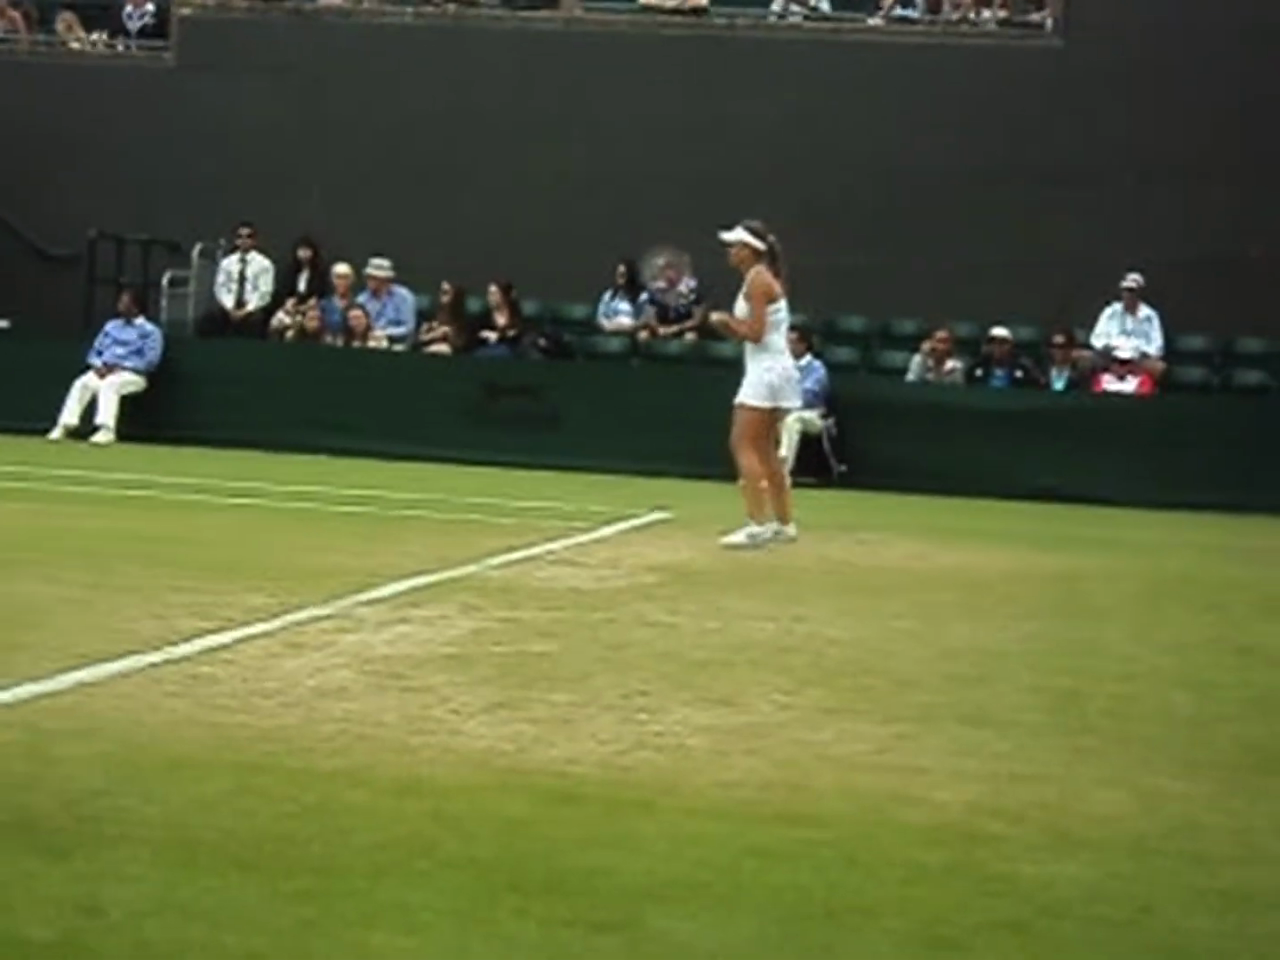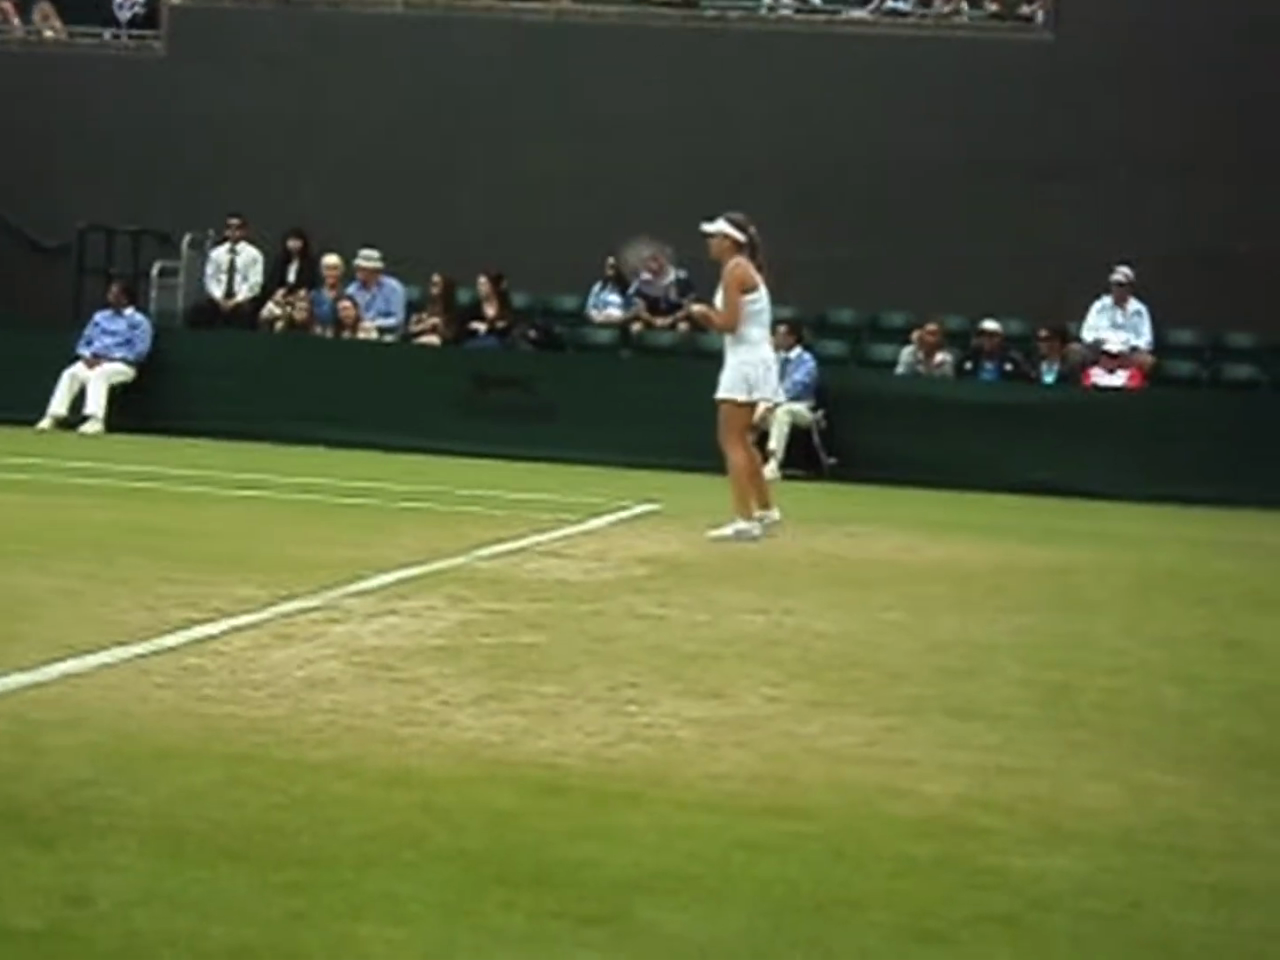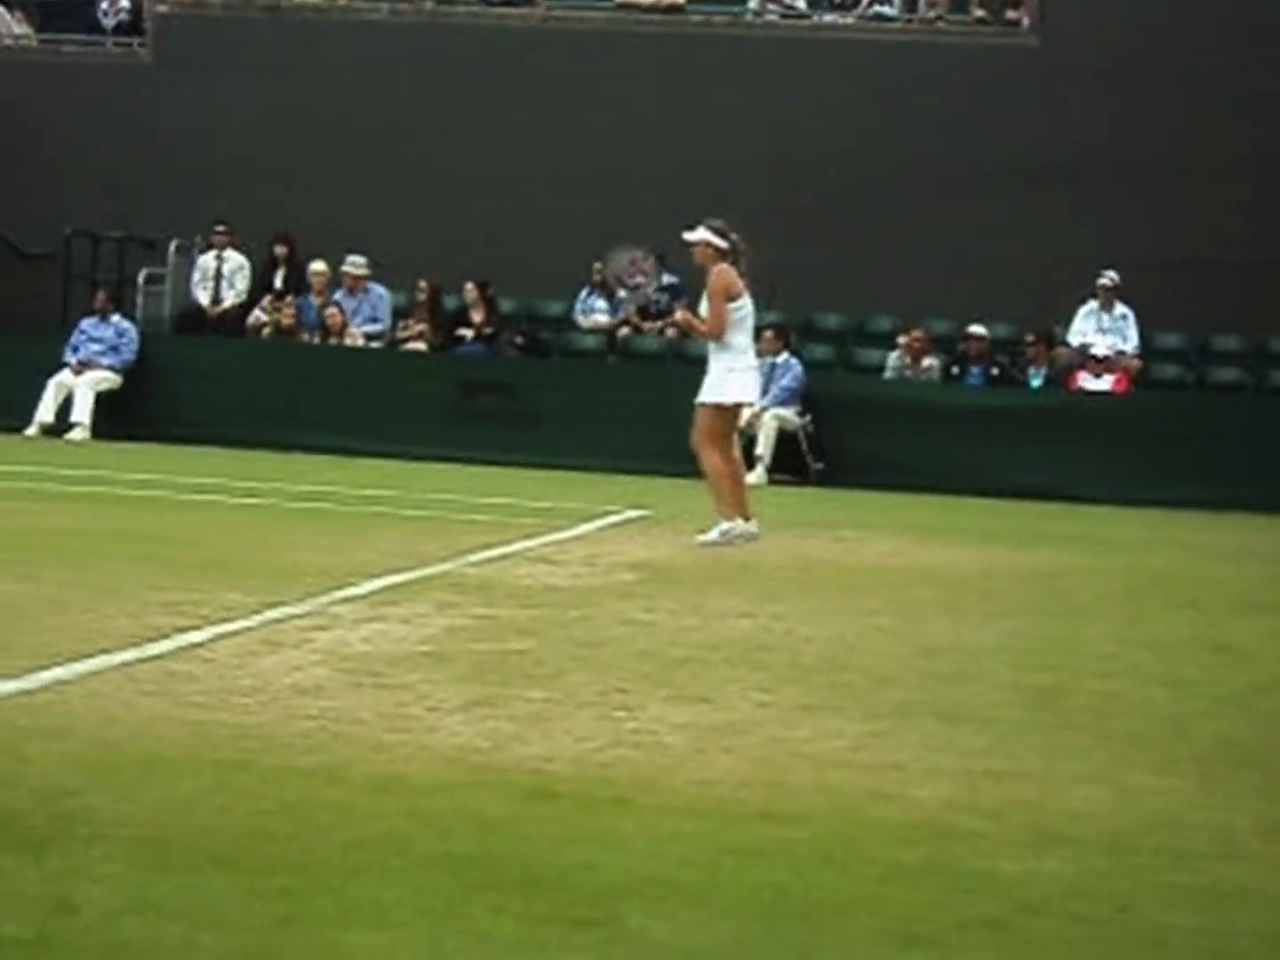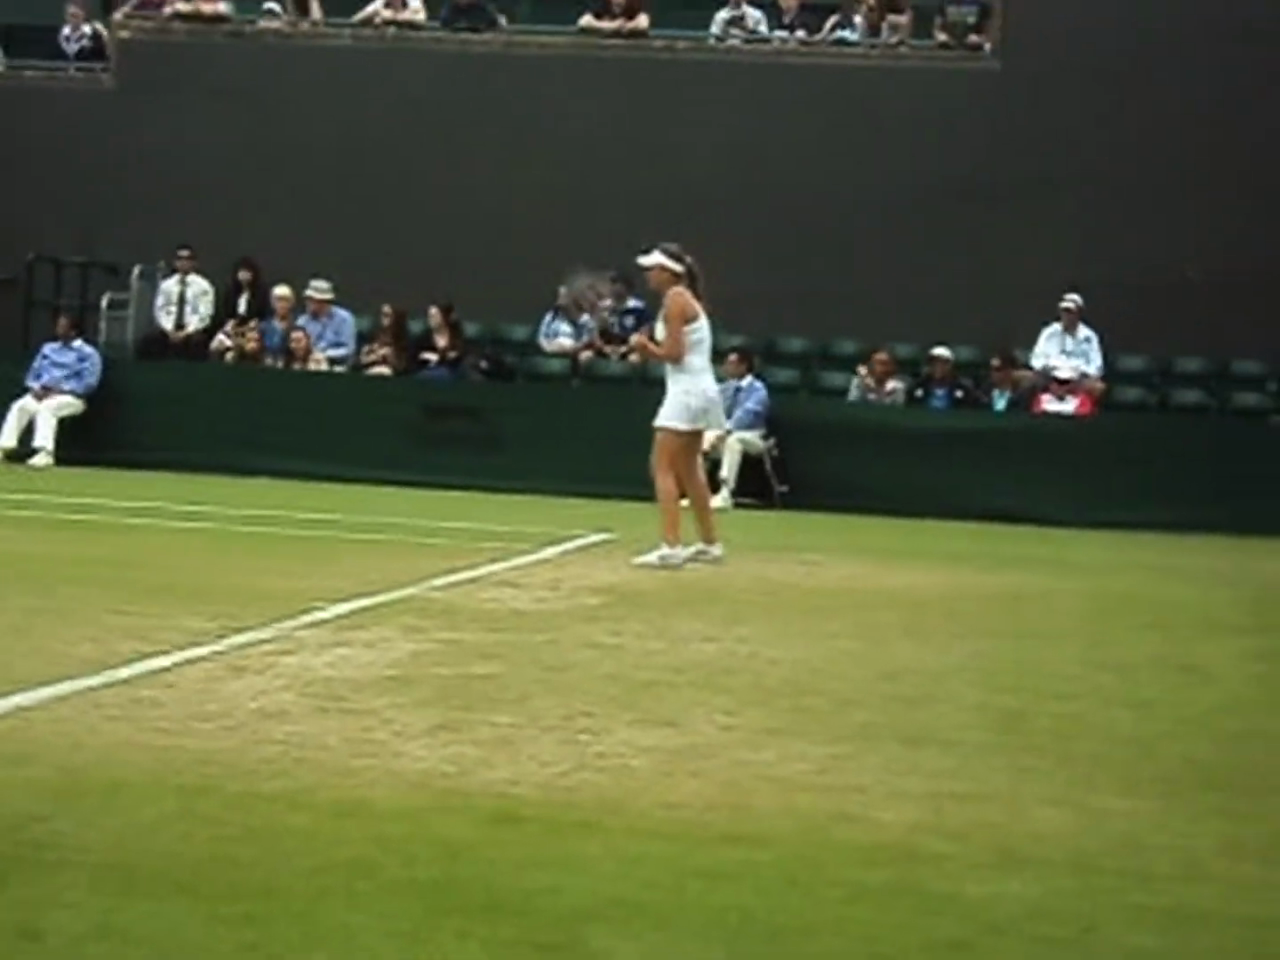
dt=0.3s
person 1, frame 1
left shoulder: (757, 278)
right shoulder: (760, 278)
left elbow: (755, 333)
left wrist: (725, 321)
right wrist: (728, 325)
left hip: (767, 372)
right hip: (770, 372)
left knee: (742, 444)
right knee: (764, 450)
left ankle: (758, 524)
right ankle: (782, 523)
person 1, frame 2
left shoulder: (734, 269)
right shoulder: (747, 269)
left elbow: (729, 323)
left wrist: (704, 313)
right wrist: (707, 316)
left hip: (746, 363)
right hip: (753, 362)
left knee: (731, 441)
right knee: (740, 440)
left ankle: (745, 521)
right ankle: (765, 510)
person 1, frame 3
left shoulder: (718, 276)
right shoulder: (730, 276)
left elbow: (715, 331)
left wrist: (688, 321)
right wrist: (691, 324)
left hip: (729, 371)
right hip: (734, 369)
left knee: (703, 442)
right knee: (723, 446)
left ankle: (729, 521)
right ankle: (744, 520)
person 1, frame 4
left shoulder: (674, 300)
right shoulder: (686, 299)
left elbow: (673, 354)
left wrist: (644, 344)
right wrist: (647, 349)
left hip: (687, 393)
right hip: (696, 392)
left knee: (662, 467)
right knee: (687, 470)
left ankle: (671, 547)
right ankle: (709, 544)
